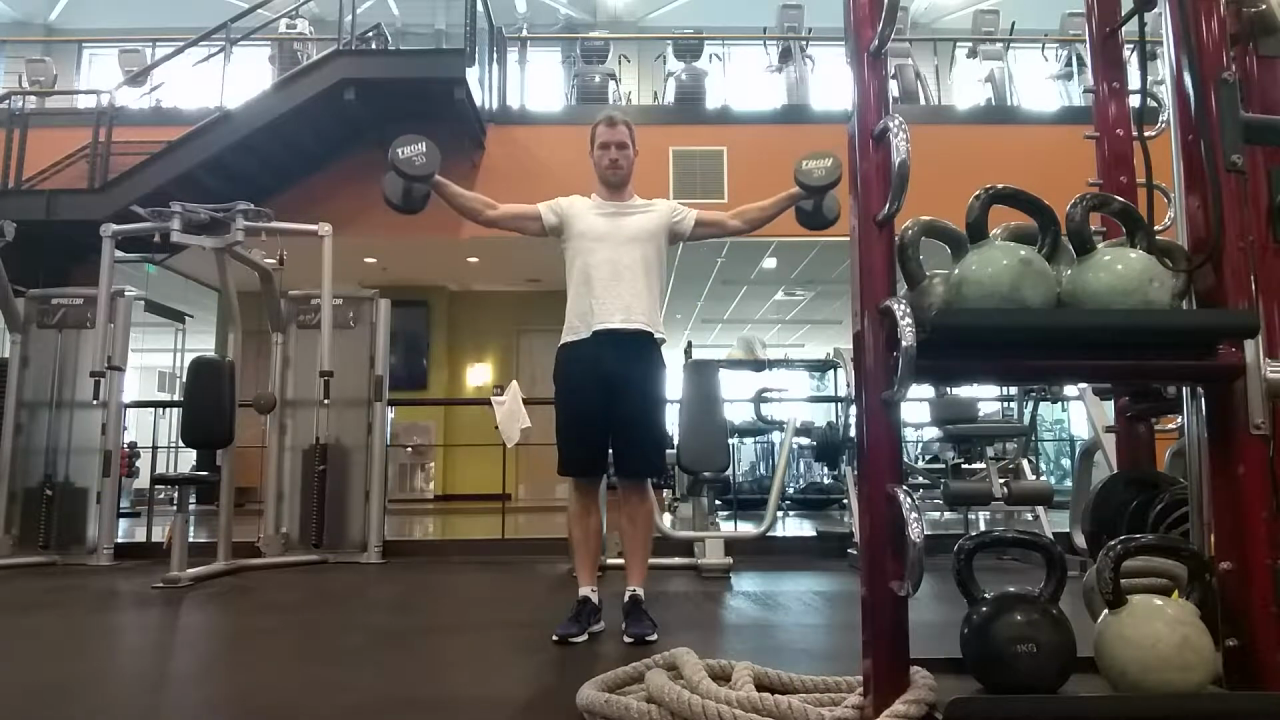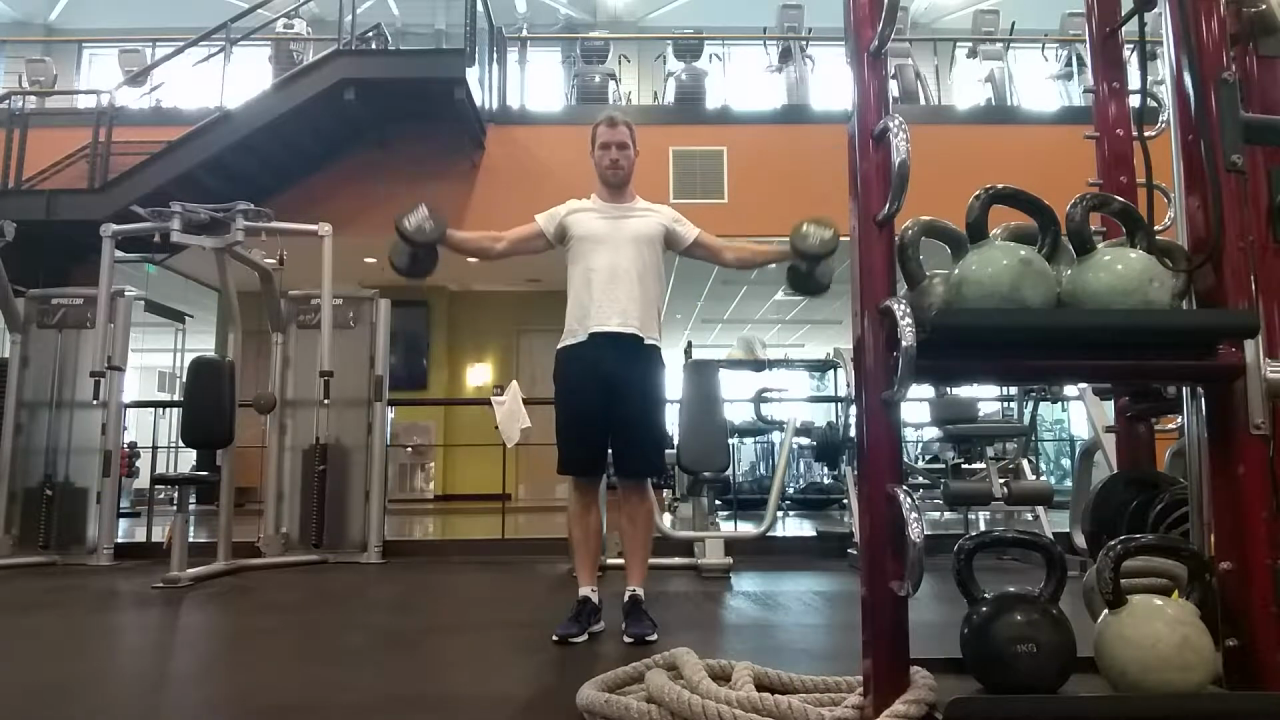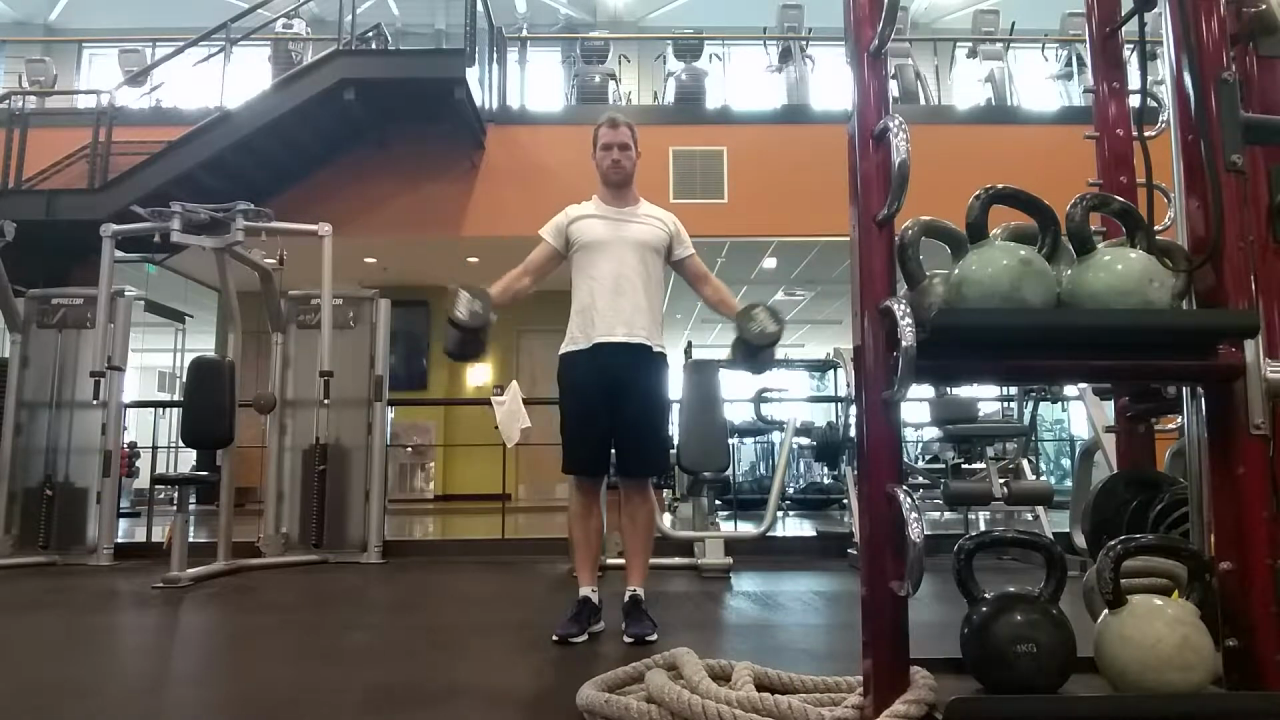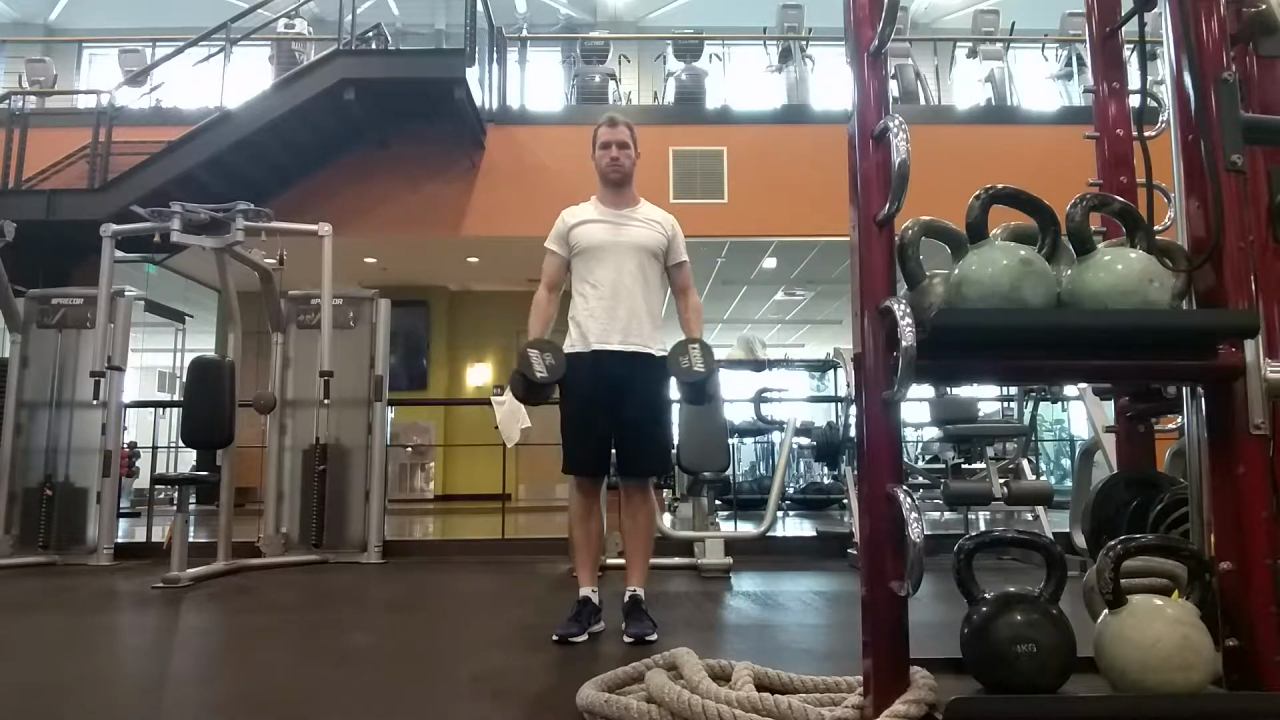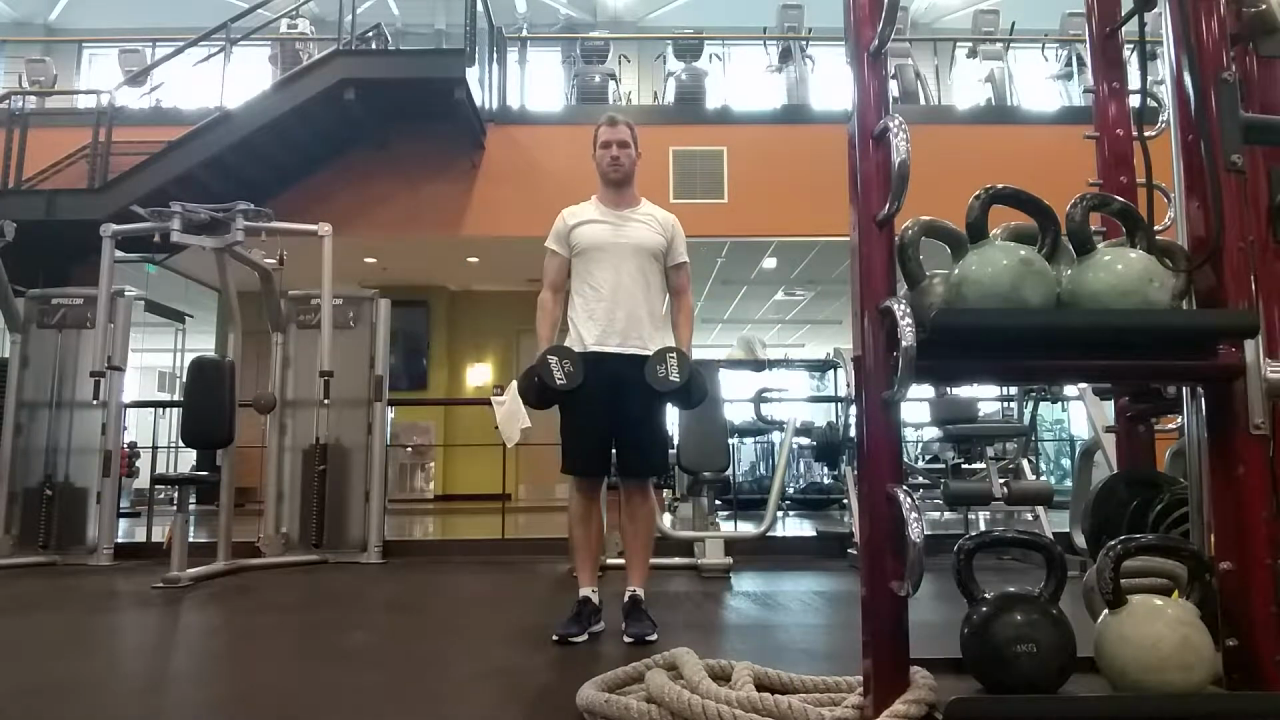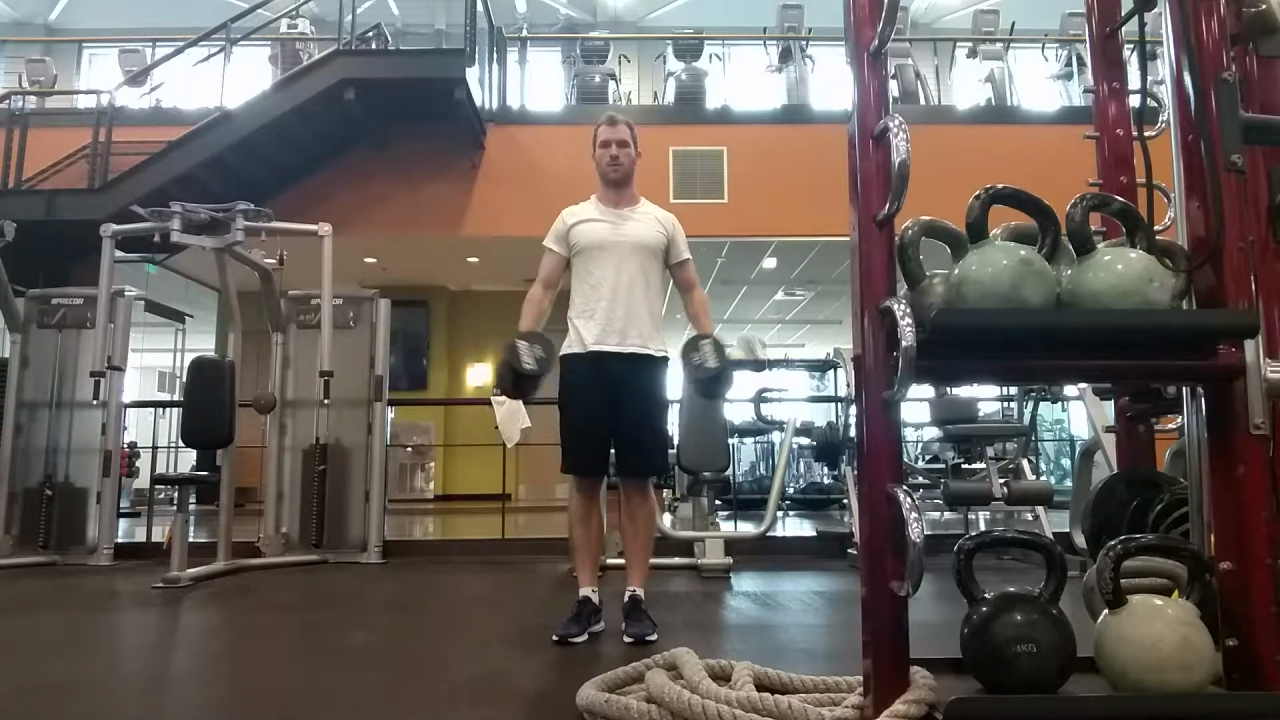
dt=0.4s
person 1, frame 1
left shoulder: (661, 213)
right shoulder: (568, 210)
left elbow: (735, 221)
right elbow: (491, 213)
left wrist: (796, 195)
right wrist: (433, 182)
left hip: (639, 351)
right hip: (580, 352)
left knee: (636, 481)
right knee: (583, 481)
left ankle: (634, 599)
right ankle: (587, 599)
person 1, frame 2
left shoulder: (661, 217)
right shoulder: (569, 214)
left elbow: (724, 251)
right elbow: (502, 243)
left wrist: (789, 252)
right wrist: (441, 237)
left hip: (639, 354)
right hip: (581, 352)
left knee: (636, 480)
right knee: (584, 481)
left ankle: (635, 599)
right ankle: (587, 598)
person 1, frame 3
left shoulder: (664, 222)
right shoulder: (572, 218)
left elbow: (703, 281)
right elbow: (527, 273)
left wrist: (744, 316)
left hip: (643, 358)
right hip: (585, 357)
left knee: (638, 481)
right knee: (585, 481)
left ankle: (635, 598)
right ankle: (588, 599)
person 1, frame 4
left shoulder: (663, 223)
right shoulder: (571, 220)
left elbow: (686, 293)
right elbow: (548, 291)
left wrist: (695, 347)
right wrist: (534, 346)
left hip: (644, 362)
right hip: (584, 360)
left knee: (638, 481)
right knee: (586, 481)
left ankle: (635, 598)
right ankle: (588, 598)
person 1, frame 5
left shoulder: (664, 223)
right shoulder: (571, 220)
left elbow: (681, 297)
right elbow: (552, 293)
left wrist: (682, 356)
right wrist: (545, 355)
left hip: (644, 364)
right hip: (584, 363)
left knee: (638, 482)
right knee: (585, 482)
left ankle: (635, 599)
right ankle: (588, 599)
person 1, frame 6
left shoulder: (663, 222)
right shoulder: (571, 219)
left elbow: (691, 287)
right elbow: (544, 286)
left wrist: (708, 337)
right wrist: (524, 336)
left hip: (643, 361)
right hip: (584, 360)
left knee: (638, 481)
right knee: (585, 481)
left ankle: (635, 599)
right ankle: (588, 599)
